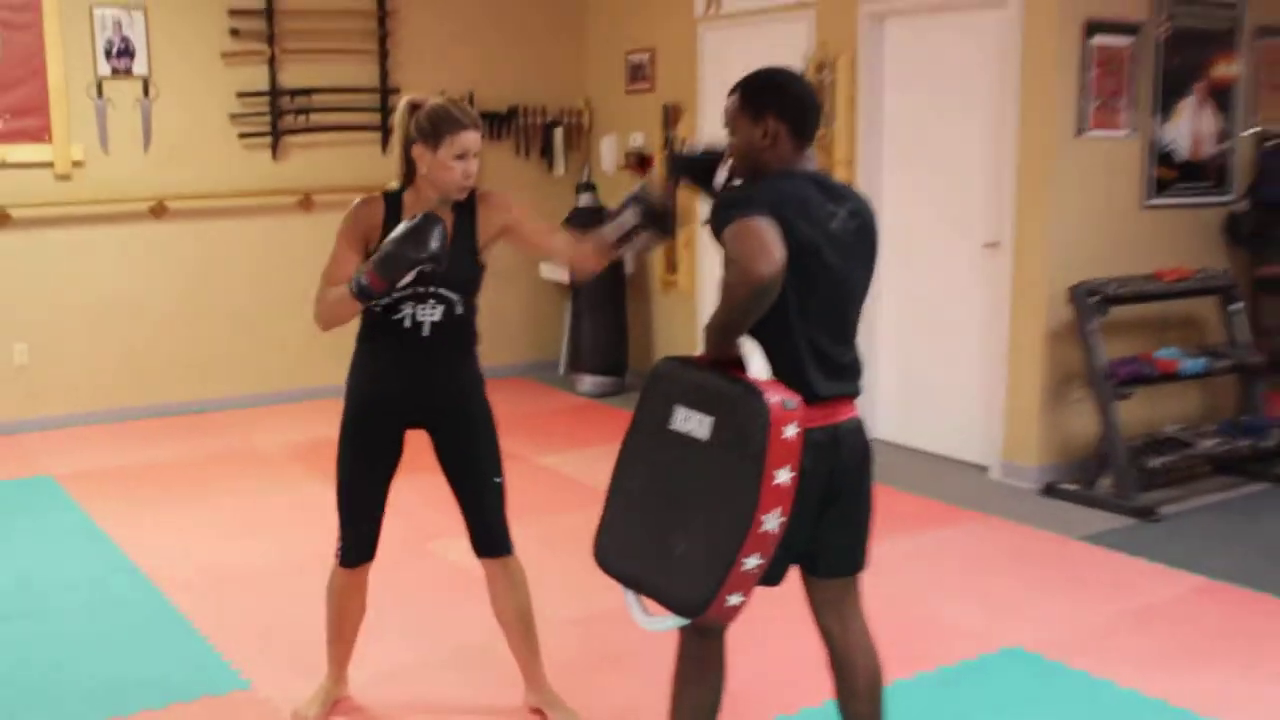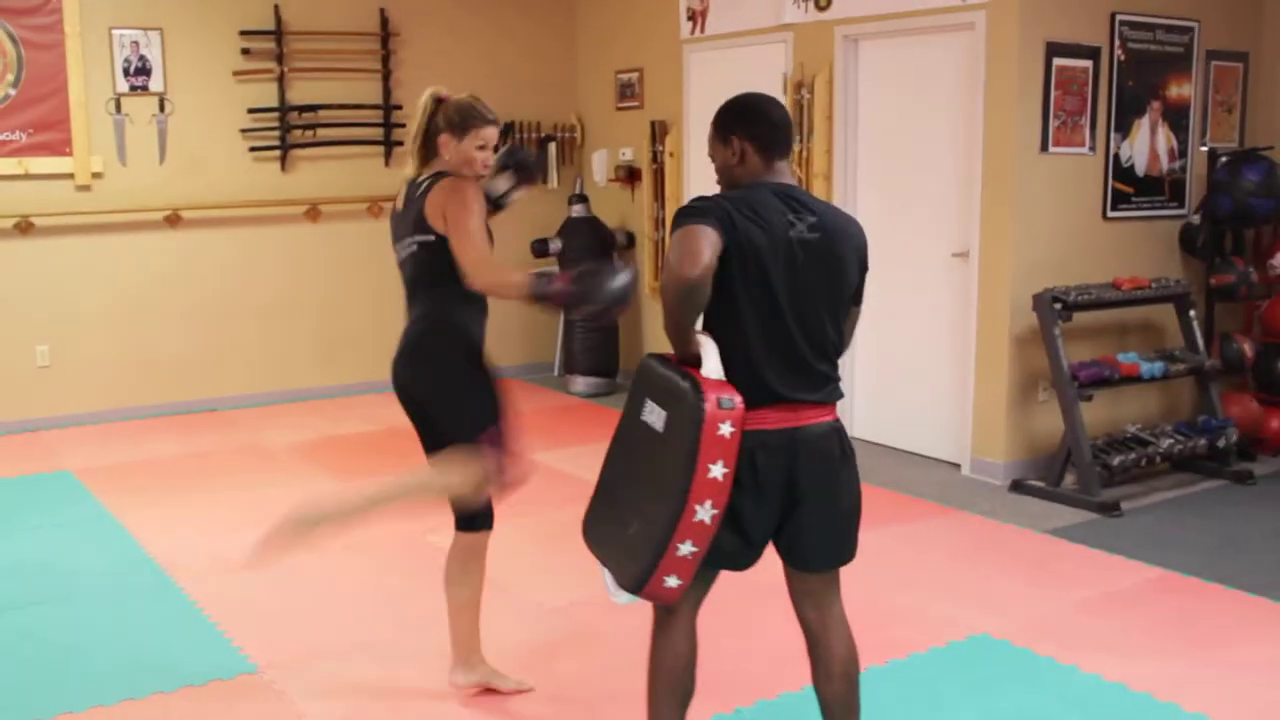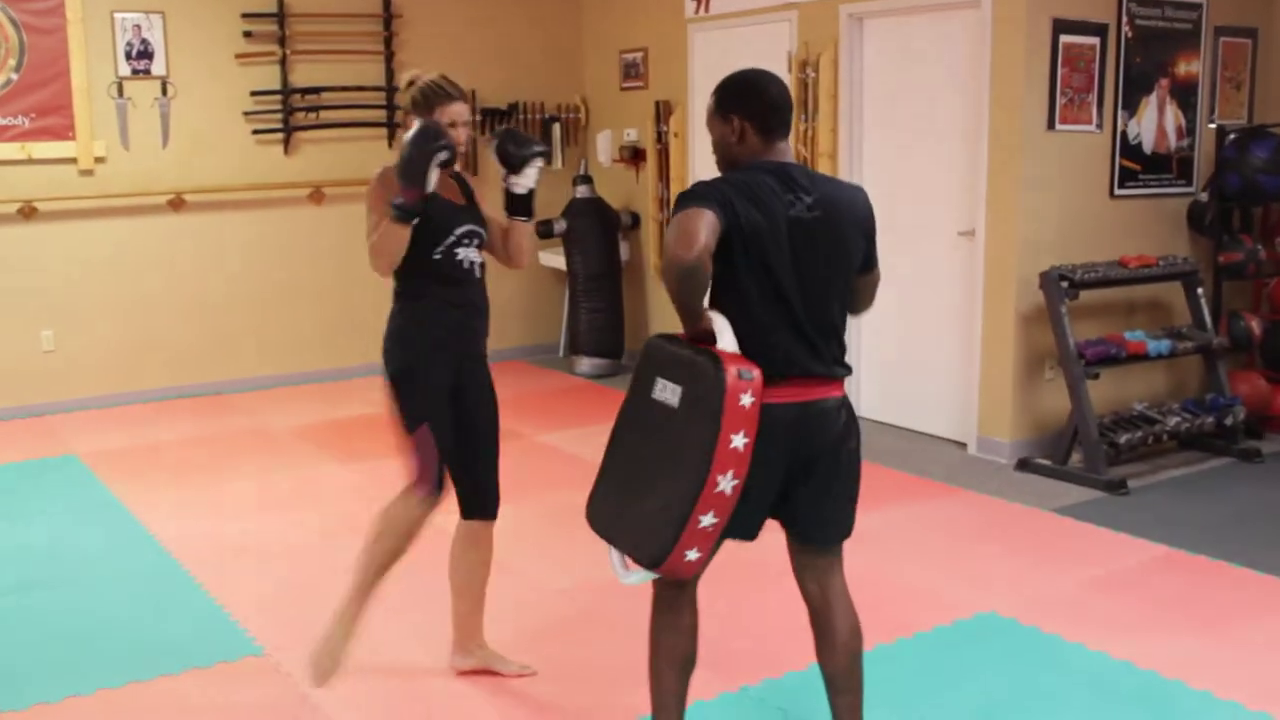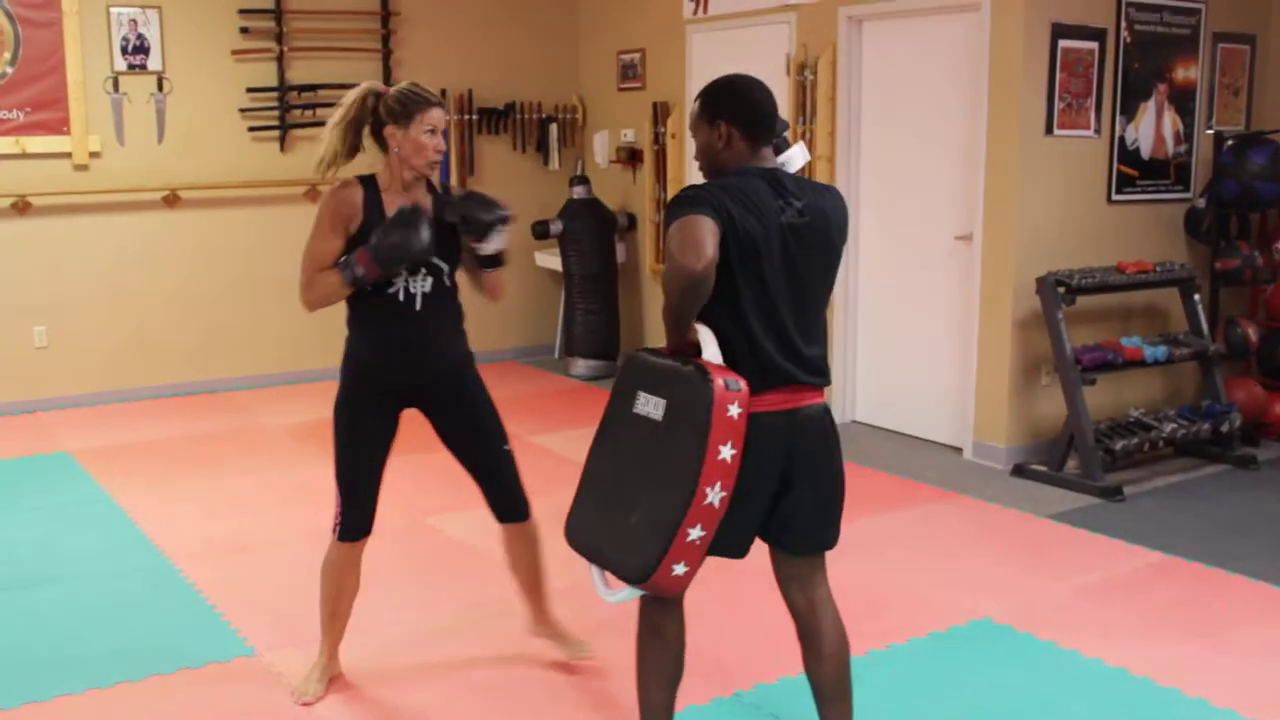
dt=0.4s
person 1, frame 1
left shoulder: (749, 202)
right shoulder: (858, 212)
left elbow: (760, 267)
left wrist: (718, 338)
right hip: (842, 434)
left knee: (705, 615)
right knee: (842, 615)
person 1, frame 2
left shoulder: (715, 214)
right shoulder: (845, 231)
left elbow: (686, 271)
left wrist: (683, 343)
left hip: (740, 437)
right hip: (820, 436)
left knee: (677, 600)
right knee: (822, 608)
person 1, frame 3
left shoulder: (715, 197)
right shoulder: (851, 203)
left elbow: (685, 255)
left wrist: (693, 319)
right hip: (825, 413)
left knee: (675, 573)
right knee: (825, 581)
person 1, frame 4
left shoulder: (704, 202)
right shoulder: (828, 205)
left elbow: (695, 265)
left wrist: (676, 329)
right hip: (807, 420)
right knee: (809, 590)
person 2, frame 1
left shoulder: (488, 213)
right shoulder: (371, 214)
left elbow: (579, 256)
right elbow: (324, 314)
right wrist: (378, 274)
left hip: (456, 392)
right hip: (379, 392)
left knee: (494, 546)
right knee: (355, 553)
person 2, frame 2
left shoulder: (419, 190)
right shoulder: (451, 197)
right elbow: (484, 278)
left wrist: (497, 191)
right wrist: (569, 285)
left hip: (424, 365)
right hip: (444, 360)
left knee: (476, 518)
right knee: (486, 473)
left ankle: (468, 663)
right ankle: (321, 517)
person 2, frame 3
left shoulder: (465, 184)
right shoulder: (393, 181)
left elbow: (518, 257)
right elbow: (382, 259)
left wrist: (521, 189)
right wrist: (414, 187)
left hip: (468, 351)
right hip: (420, 342)
left knee: (481, 506)
right knee: (428, 483)
left ankle: (468, 645)
right ankle: (344, 623)
person 2, frame 4
left shoulder: (450, 199)
right shoulder: (348, 199)
left elbow: (494, 291)
right elbow: (311, 295)
left wrist: (490, 246)
right wrist: (371, 260)
left hip: (446, 367)
right hip: (371, 374)
left knee: (512, 505)
right knee: (351, 526)
left ankle: (546, 620)
right ankle: (326, 660)
